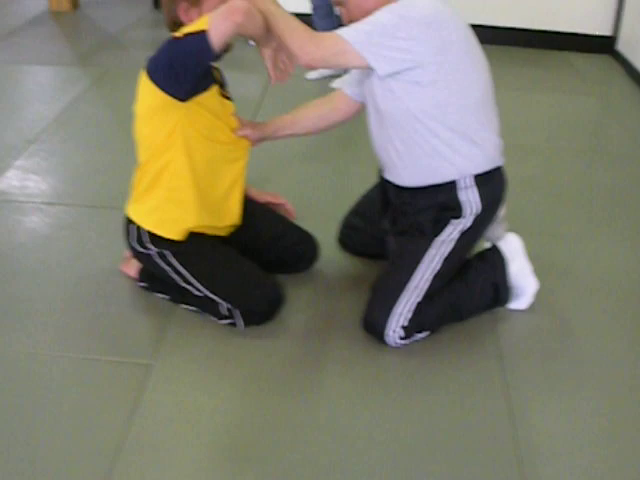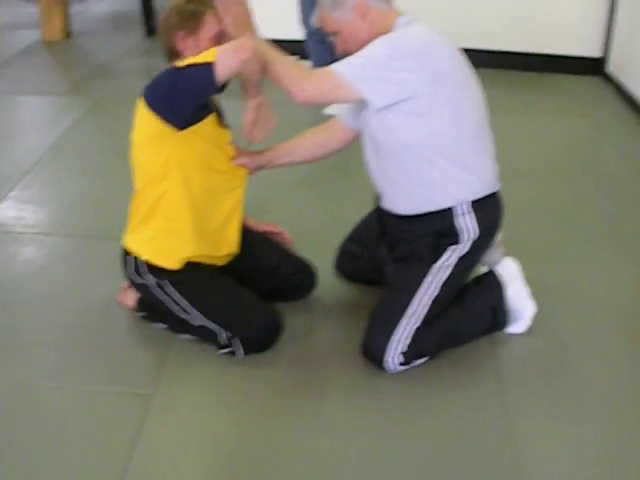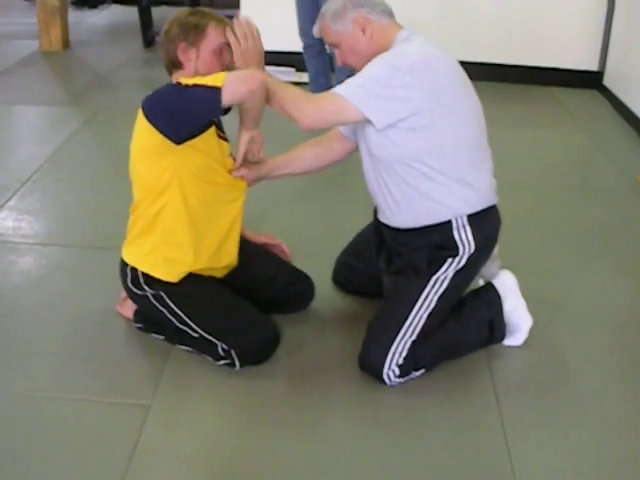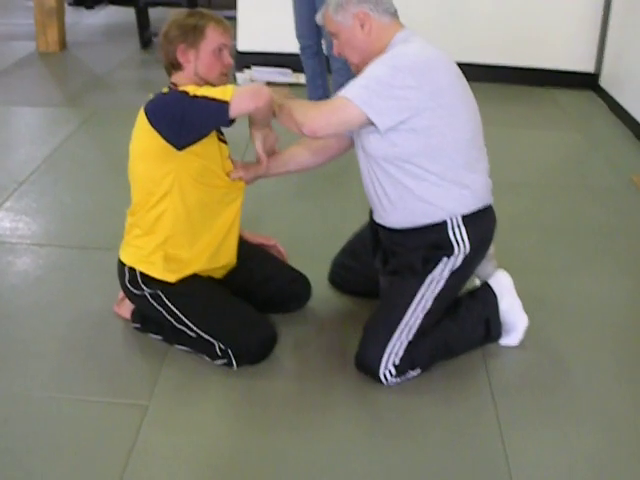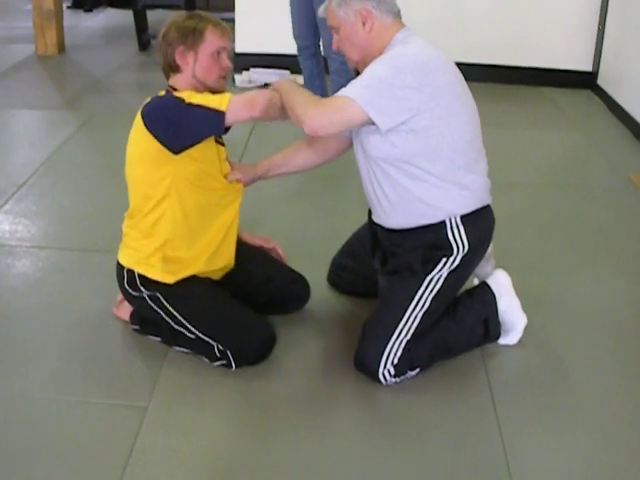
dt=0.3s
person 1, frame 1
right shoulder: (391, 31)
left elbow: (311, 51)
right elbow: (339, 104)
right wrist: (265, 130)
left hip: (457, 194)
left knee: (387, 325)
right knee: (355, 237)
left ankle: (498, 271)
person 1, frame 2
left shoulder: (407, 50)
right shoulder: (389, 57)
left elbow: (306, 88)
right elbow: (336, 132)
left wrist: (254, 44)
right wrist: (262, 159)
left hip: (453, 220)
right hip: (406, 210)
left knee: (388, 352)
right knee: (351, 264)
left ankle: (496, 295)
right ankle: (451, 268)
person 1, frame 3
left shoulder: (407, 66)
right shoulder: (392, 67)
left elbow: (310, 114)
right elbow: (333, 142)
left wrist: (260, 80)
right wrist: (261, 170)
left hip: (452, 233)
right hip: (406, 221)
left knee: (384, 363)
right knee: (348, 276)
left ankle: (495, 306)
right ankle: (451, 280)
person 1, frame 4
left shoulder: (407, 66)
right shoulder: (390, 67)
left elbow: (317, 123)
right elbow: (331, 141)
left wrist: (276, 102)
right wrist: (259, 169)
left hip: (447, 232)
right hip: (401, 222)
left knee: (381, 362)
right knee: (344, 276)
left ankle: (490, 307)
right ankle: (443, 280)
person 1, frame 5
left shoulder: (406, 66)
right shoulder: (388, 67)
left elbow: (318, 121)
right elbow: (329, 140)
left wrist: (286, 88)
right wrist: (257, 171)
left hip: (447, 233)
right hip: (401, 222)
left knee: (379, 362)
right knee: (344, 276)
left ankle: (489, 305)
right ankle: (447, 280)
person 2, frame 1
left shoulder: (209, 73)
right shoulder: (170, 63)
left wrist: (248, 194)
right wrist: (268, 42)
left hip: (217, 212)
right hip: (166, 229)
left knee: (301, 251)
right knee: (260, 303)
right ankle: (149, 268)
person 2, frame 2
left shoulder: (204, 103)
right shoulder: (166, 92)
right elbow: (242, 52)
left wrist: (245, 223)
right wrist: (255, 96)
left hip: (215, 241)
right hip: (164, 258)
left knee: (298, 279)
right knee: (258, 332)
right ankle: (147, 298)
person 2, frame 3
left shoulder: (203, 115)
right shoulder: (164, 105)
right elbow: (251, 84)
left wrist: (244, 236)
right wrist: (249, 128)
left hip: (212, 253)
right hip: (161, 268)
left knee: (297, 291)
right knee: (257, 343)
right ankle: (145, 308)
person 2, frame 4
left shoulder: (201, 115)
right shoulder: (167, 109)
right elbow: (258, 98)
left wrist: (243, 237)
right wrist: (260, 127)
left hip: (209, 253)
right hip: (159, 269)
left knee: (294, 290)
right knee: (254, 342)
left ankle: (202, 297)
right ankle: (142, 309)
person 2, frame 5
left shoulder: (198, 116)
right shoulder: (164, 113)
right elbow: (255, 106)
left wrist: (240, 237)
left hip: (207, 255)
right hip: (157, 271)
left knee: (293, 292)
right knee: (253, 345)
left ankle: (206, 298)
right ankle: (140, 311)
